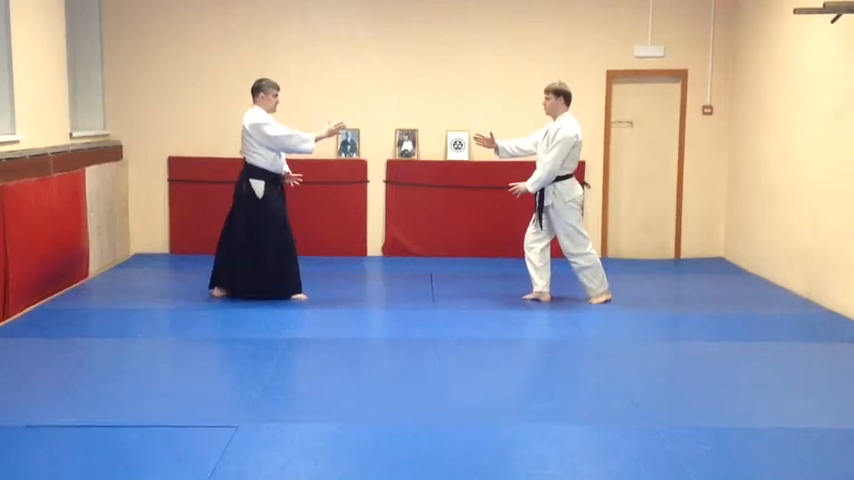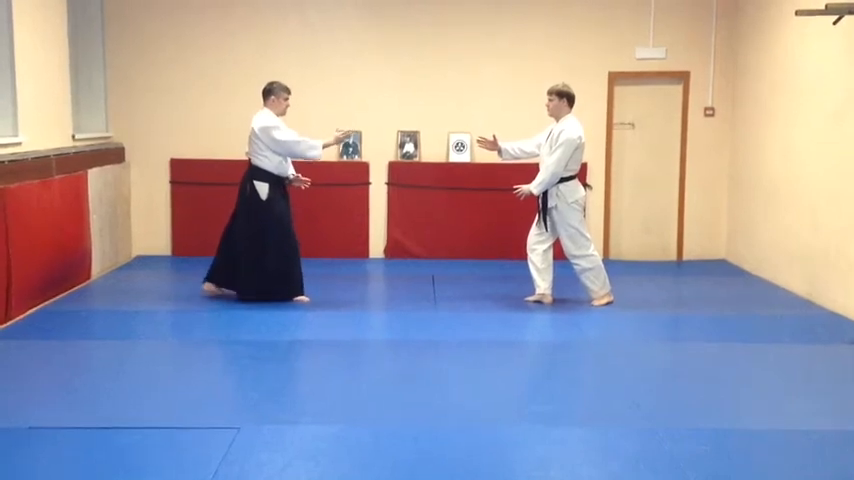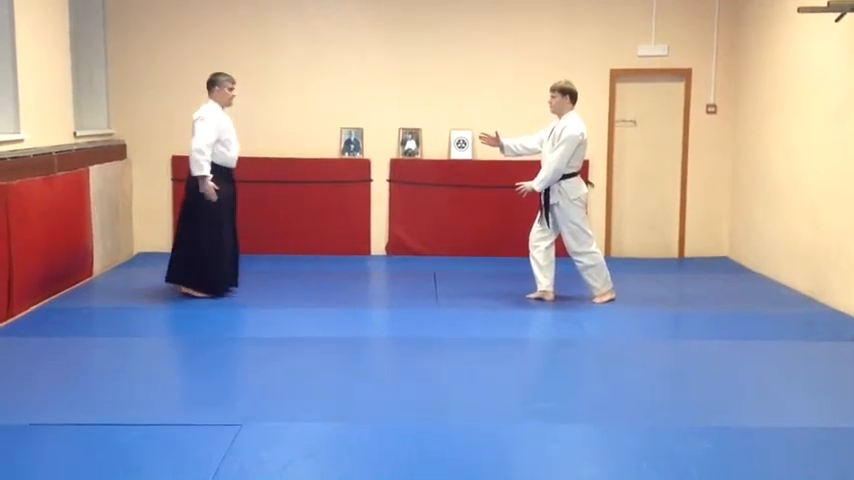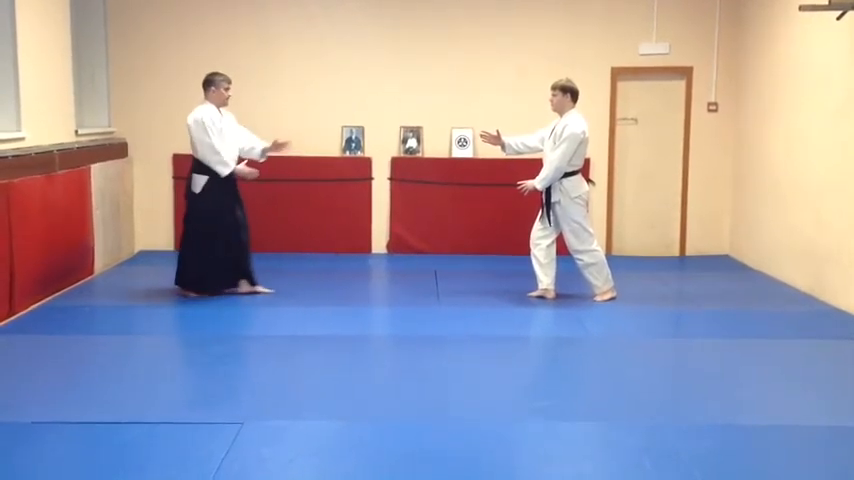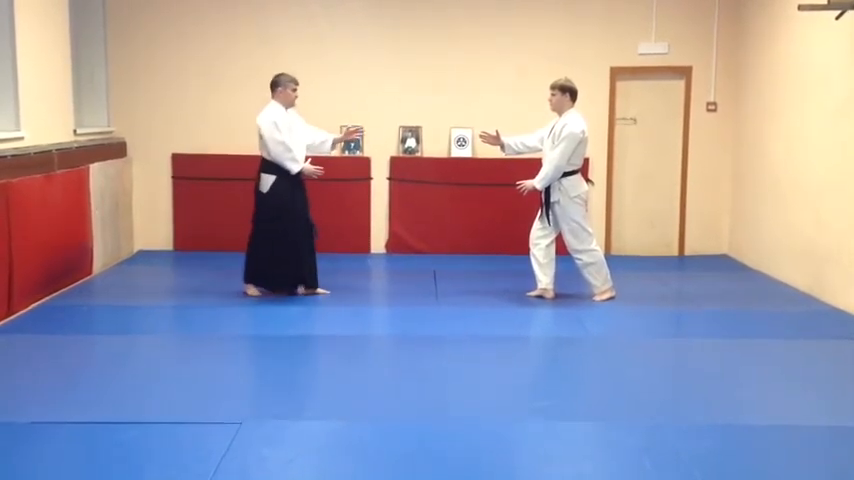
dt=0.7s
person 1, frame 1
left shoulder: (567, 129)
right shoulder: (553, 127)
left elbow: (551, 166)
right elbow: (528, 144)
left wrist: (529, 186)
right wrist: (497, 146)
left hip: (562, 194)
right hip: (550, 194)
left knee: (576, 245)
right knee: (535, 241)
left ankle: (601, 291)
right ankle: (541, 290)
person 1, frame 2
left shoulder: (570, 131)
right shoulder: (556, 129)
left elbow: (555, 167)
right elbow: (531, 146)
left wrist: (533, 188)
right wrist: (501, 148)
left hip: (565, 196)
right hip: (553, 196)
left knee: (579, 247)
right knee: (538, 242)
left ankle: (602, 292)
right ankle: (544, 292)
person 1, frame 3
left shoulder: (573, 128)
right shoulder: (558, 126)
left elbow: (557, 164)
right elbow: (533, 143)
left wrist: (535, 185)
right wrist: (502, 144)
left hip: (567, 193)
right hip: (555, 193)
left knee: (581, 244)
right knee: (540, 239)
left ankle: (604, 290)
right ankle: (545, 289)
person 1, frame 4
left shoulder: (574, 126)
right shoulder: (560, 124)
left elbow: (559, 162)
right elbow: (534, 141)
left wrist: (537, 183)
right wrist: (504, 143)
left hip: (569, 191)
right hip: (556, 191)
left knee: (582, 242)
right knee: (541, 237)
left ankle: (606, 288)
right ankle: (547, 287)
person 1, frame 5
left shoulder: (573, 126)
right shoulder: (559, 123)
left elbow: (558, 161)
right elbow: (534, 141)
left wrist: (536, 183)
right wrist: (503, 143)
left hip: (568, 191)
right hip: (556, 191)
left knee: (581, 242)
right knee: (541, 237)
left ankle: (604, 288)
right ankle: (546, 287)
person 2, frame 1
left shoulder: (260, 119)
right shoulder: (257, 121)
left elbow: (274, 148)
right elbow: (287, 139)
left wrist: (283, 173)
right wrist: (323, 134)
left hip: (261, 184)
right hip: (258, 186)
left knee: (241, 235)
right knee: (276, 237)
left ankle: (224, 284)
right ankle: (285, 288)
person 2, frame 2
left shoulder: (268, 121)
right shoulder: (267, 124)
left elbow: (282, 152)
right elbow: (294, 144)
left wrist: (291, 176)
right wrist: (330, 142)
left hip: (264, 186)
right hip: (263, 188)
left knee: (243, 235)
right knee: (279, 238)
left ankle: (218, 281)
right ankle: (286, 290)
person 2, frame 3
left shoulder: (219, 114)
right shoulder: (209, 115)
right elbow: (200, 148)
right wrist: (203, 180)
left hip: (220, 179)
right hip: (211, 181)
left knee: (220, 233)
right knee: (209, 233)
left ankle: (196, 282)
right ankle: (196, 284)
person 2, frame 4
left shoulder: (225, 116)
right shoulder: (200, 117)
left elbow: (242, 139)
right elbow: (210, 151)
left wrist: (266, 149)
right wrist: (235, 170)
left hip: (223, 180)
right hip: (206, 182)
left knee: (236, 230)
right knee: (201, 235)
left ankle: (242, 281)
right ankle: (190, 285)
person 2, frame 5
left shoulder: (291, 115)
right shoulder: (269, 116)
left elbow: (309, 136)
right elbow: (279, 149)
left wrist: (339, 138)
right wrist: (301, 168)
left hip: (290, 180)
right hip: (274, 181)
left knee: (300, 231)
right knee: (267, 232)
left ankle: (303, 283)
right ankle: (253, 282)
